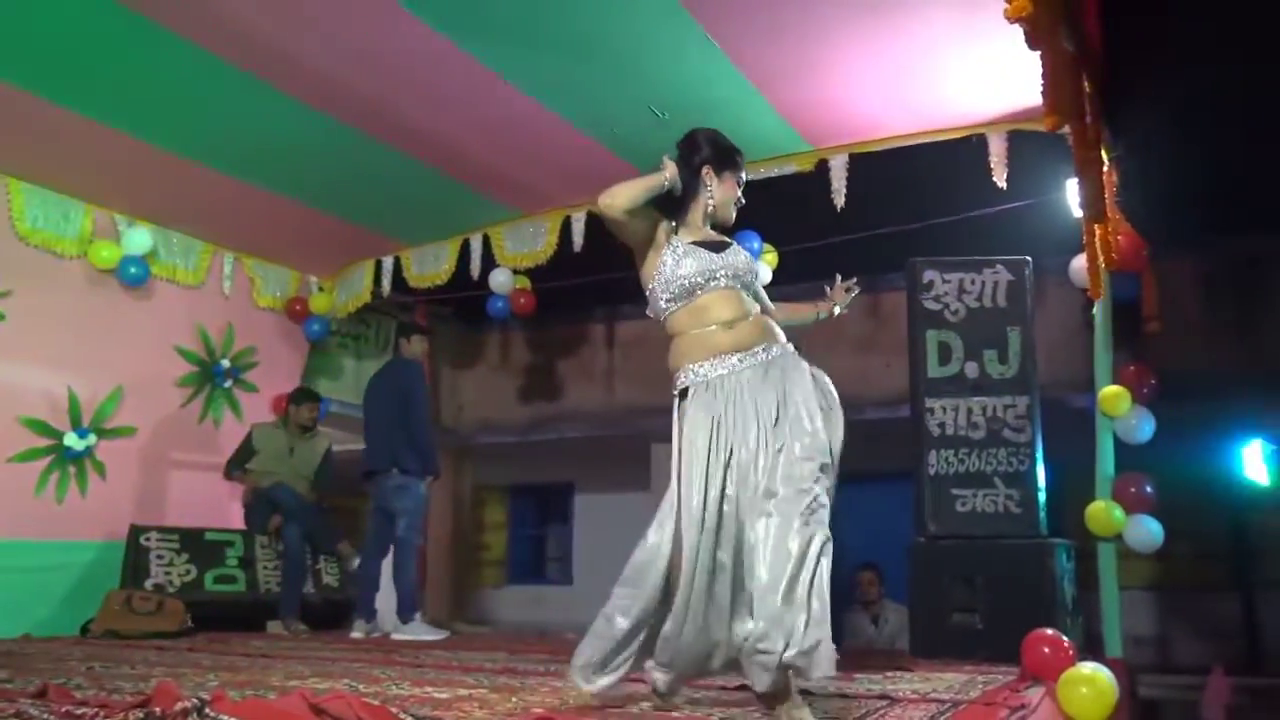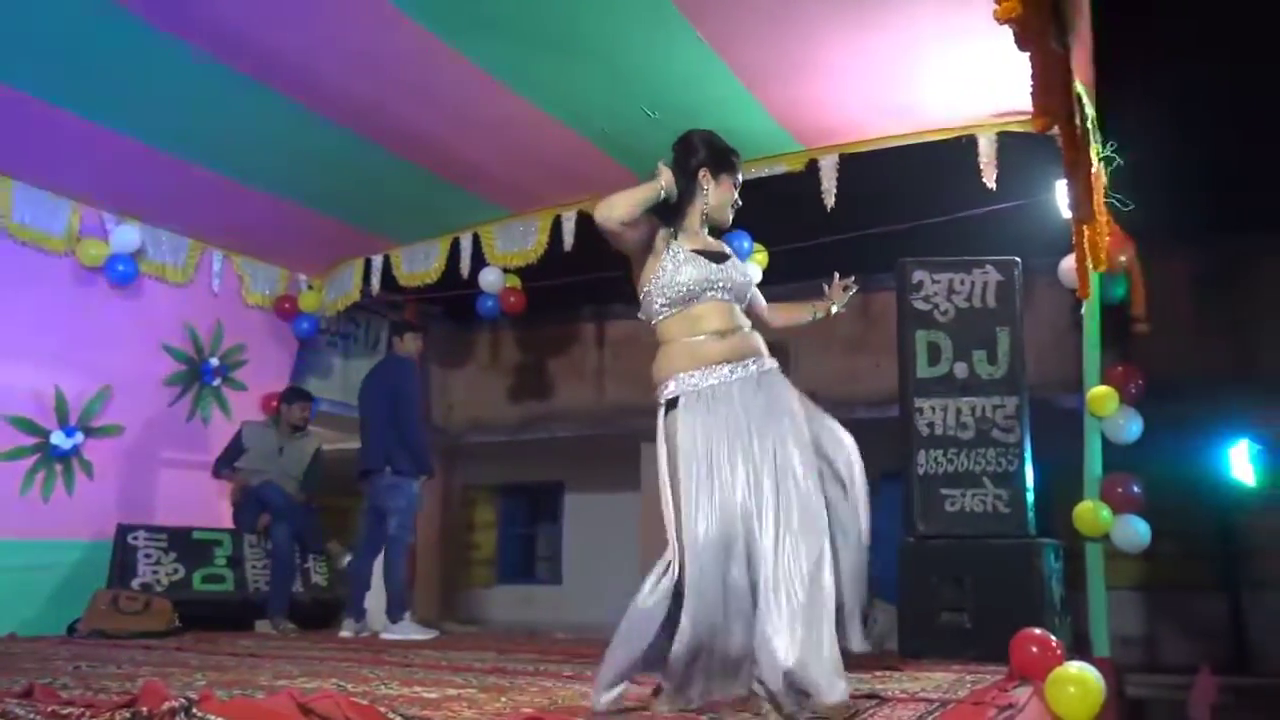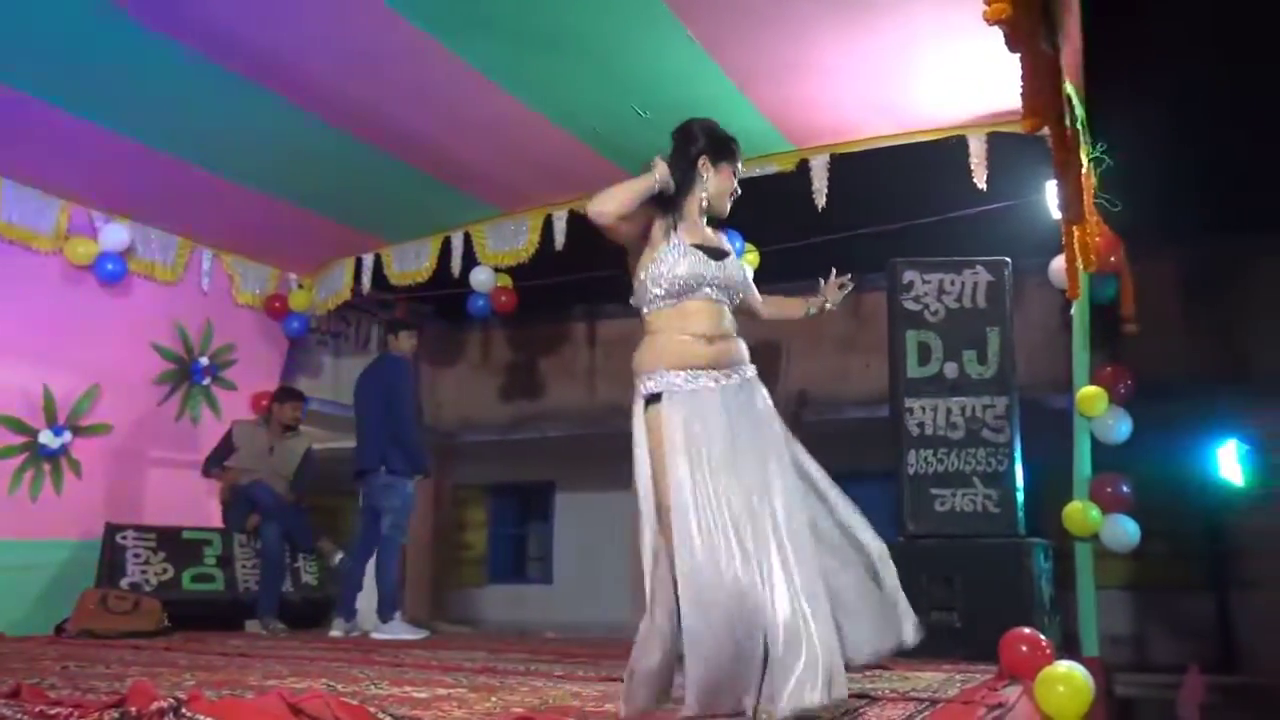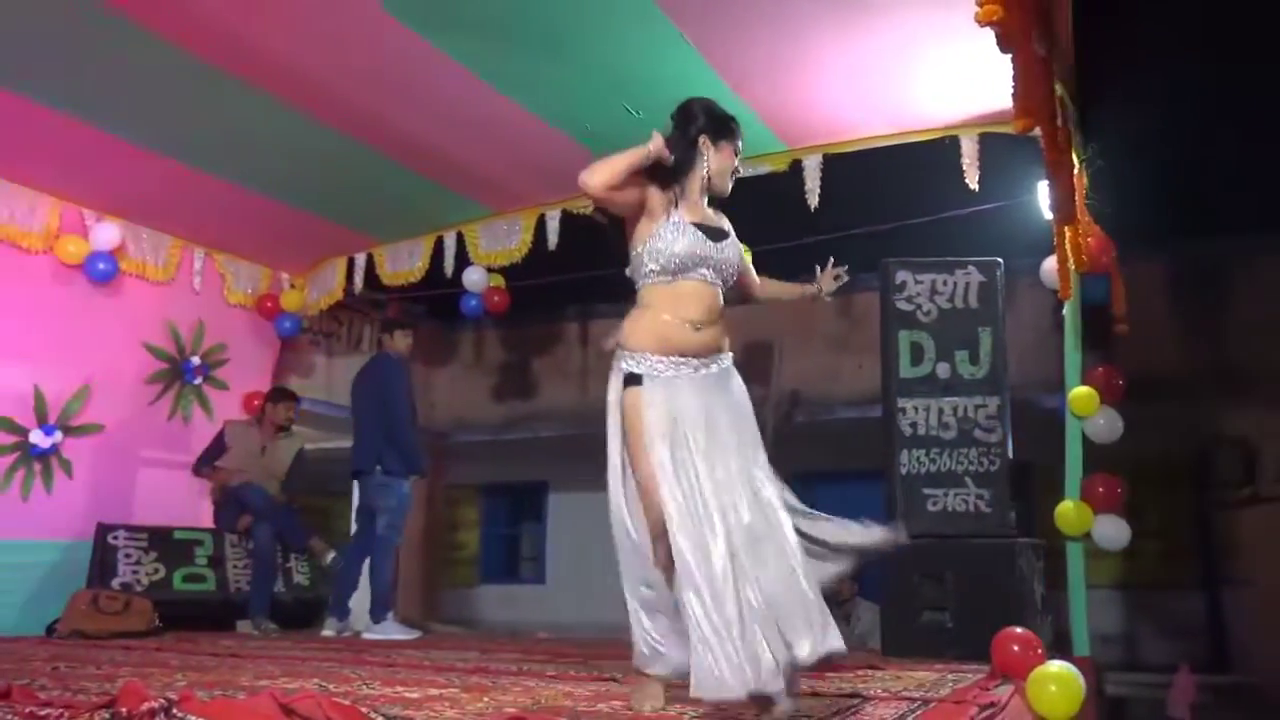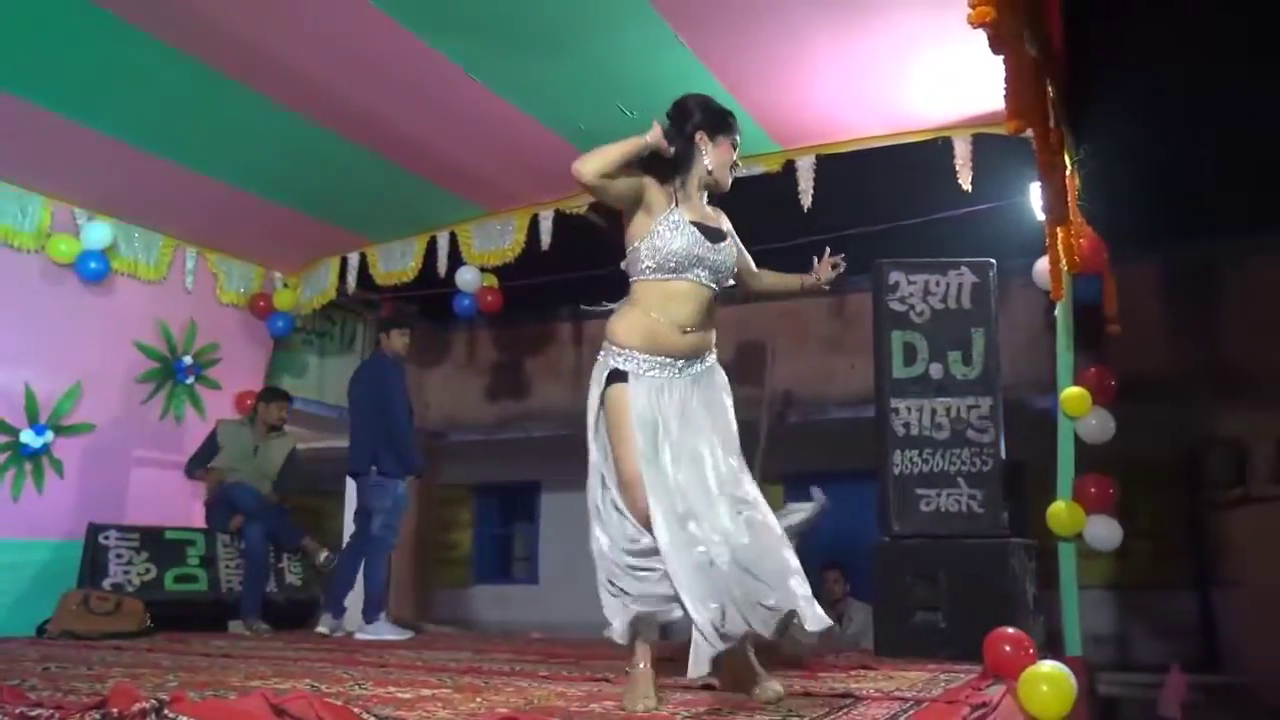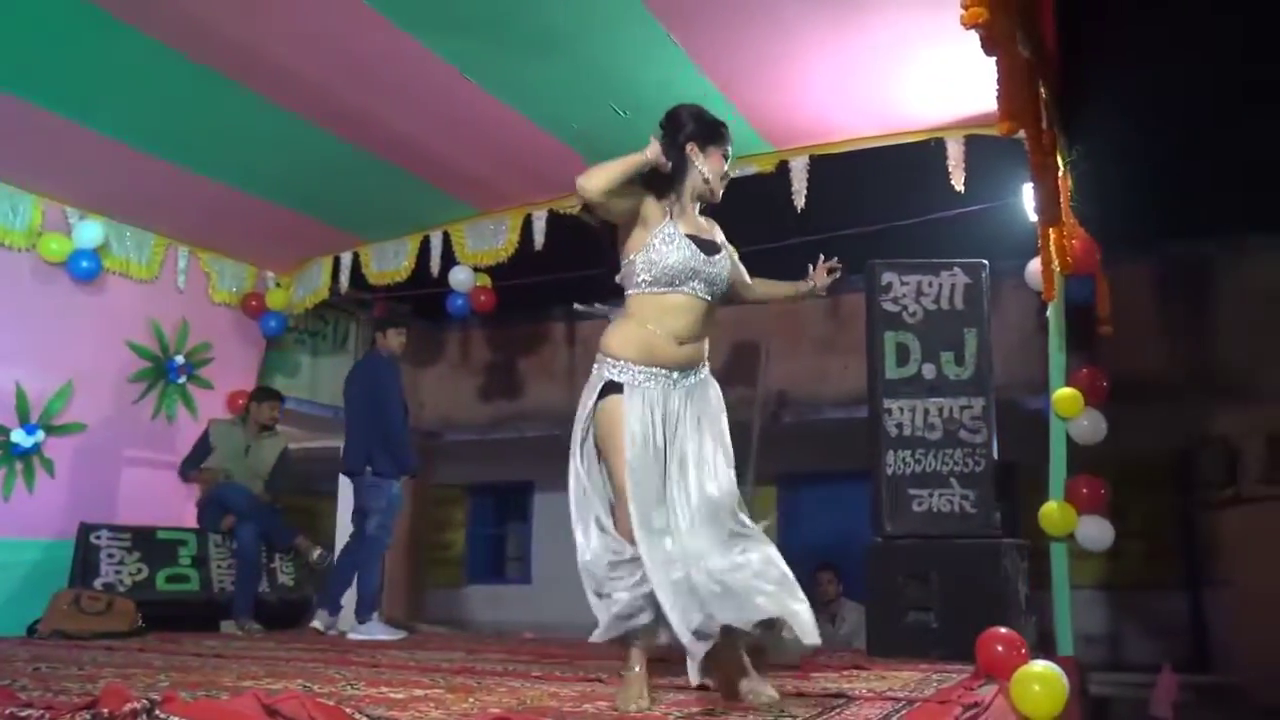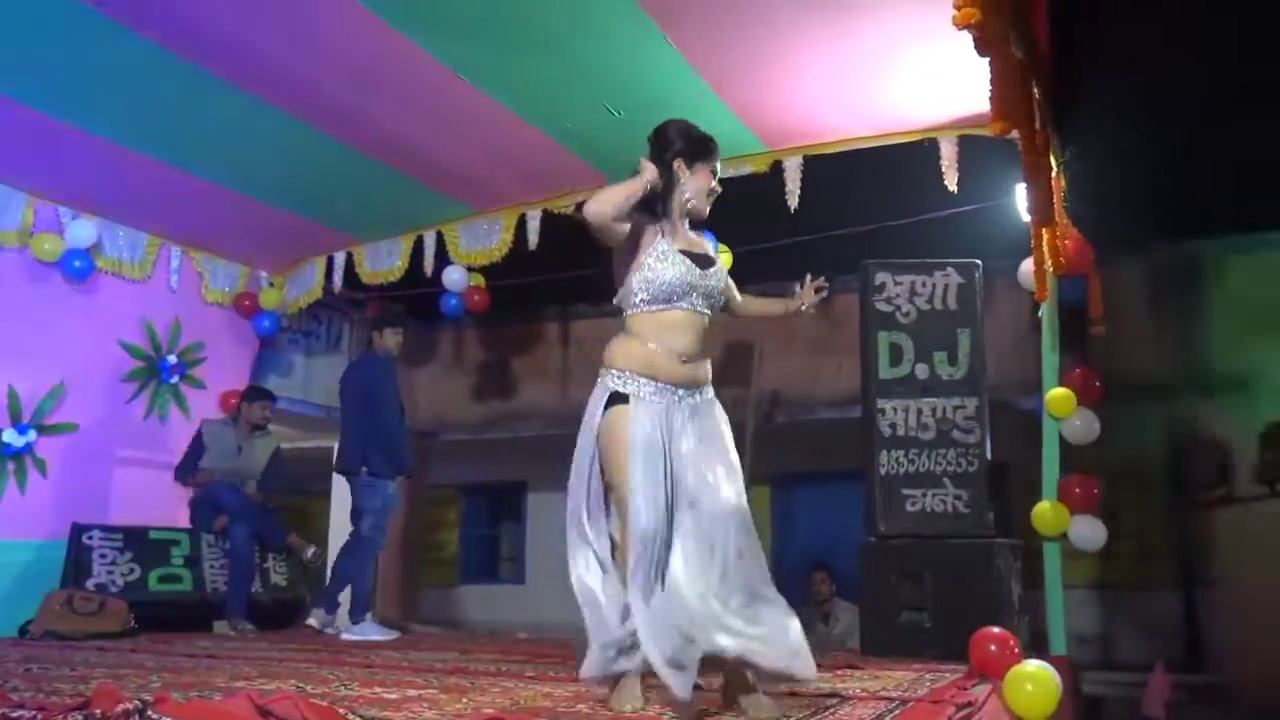
dt=0.1s
person 1, frame 1
left shoulder: (729, 246)
right shoulder: (657, 235)
right elbow: (610, 204)
left wrist: (826, 307)
right wrist: (668, 179)
left hip: (776, 378)
right hip: (710, 391)
left knee: (788, 515)
right knee: (699, 524)
right ankle: (663, 654)
person 1, frame 2
left shoulder: (723, 253)
right shoulder: (654, 239)
right elbow: (606, 218)
left wrist: (823, 307)
right wrist: (659, 189)
left hip: (761, 389)
right hip: (695, 398)
left knee: (784, 523)
right knee: (706, 536)
right ankle: (673, 670)
person 1, frame 3
left shoulder: (721, 244)
right shoulder: (652, 228)
left elbow: (760, 307)
right elbow: (600, 212)
left wrist: (821, 302)
right wrist: (659, 178)
left hip: (737, 393)
right hip: (672, 395)
left knee: (767, 526)
right knee: (692, 539)
person 1, frame 4
left shoulder: (721, 222)
right shoulder: (653, 202)
left elbow: (758, 288)
right elbow: (593, 184)
left wrist: (819, 289)
right wrist: (657, 150)
left hip: (714, 378)
right hip: (650, 373)
left knee: (740, 506)
right knee: (665, 516)
left ankle: (755, 664)
right ankle: (658, 661)
person 1, frame 5
left shoulder: (717, 220)
right shoulder: (649, 194)
left elbow: (753, 278)
right elbow: (585, 172)
left wrist: (811, 280)
right wrist: (652, 142)
left hip: (696, 376)
right hip: (635, 371)
left knee: (717, 500)
right knee: (646, 510)
left ankle: (733, 641)
right ankle: (640, 651)
person 1, frame 6
left shoulder: (713, 231)
right shoulder: (645, 211)
left elbow: (746, 286)
right elbow: (589, 189)
left wrist: (805, 287)
right wrist: (650, 158)
left hip: (691, 387)
right hip: (628, 381)
left knee: (712, 505)
right knee: (638, 520)
left ankle: (729, 652)
right ankle: (635, 657)
person 1, frame 7
left shoulder: (702, 245)
right shoulder: (639, 232)
left elbow: (736, 303)
right elbow: (596, 213)
left wrist: (794, 305)
right wrist: (647, 179)
left hip: (694, 404)
right hip: (633, 396)
left knee: (721, 517)
right knee: (638, 532)
left ankle: (736, 665)
right ankle: (628, 667)
person 2, frame 1
left shoulder: (378, 378)
right shoulder: (412, 371)
right elbow: (419, 423)
right wrist: (431, 466)
left hip: (378, 470)
right hip: (405, 471)
left knee: (376, 544)
right knee: (407, 543)
left ankle: (364, 619)
right ankle: (408, 620)
person 2, frame 2
left shoulder: (373, 376)
right shoulder: (405, 369)
right elbow: (412, 421)
right wrist: (424, 464)
left hip: (374, 468)
right hip: (400, 469)
left knee: (368, 543)
right knee: (398, 542)
left ankle: (353, 618)
right ankle: (398, 620)
person 2, frame 3
left shoulder: (369, 374)
right shoulder: (399, 368)
right elbow: (407, 421)
right wrist: (420, 464)
left hip: (370, 467)
right hip: (394, 468)
left knee: (364, 542)
right knee: (391, 542)
left ankle: (344, 617)
right ankle: (388, 620)
person 2, frame 4
left shoulder: (366, 373)
right shoulder: (394, 369)
right elbow: (402, 420)
right wrist: (416, 464)
left hip: (367, 466)
right hip: (391, 468)
left knee: (362, 540)
right knee: (385, 542)
left ankle: (336, 617)
right ankle: (381, 620)
person 2, frame 5
left shoulder: (363, 372)
right shoulder: (390, 368)
right elbow: (398, 421)
right wrist: (412, 464)
left hip: (365, 466)
right hip: (387, 468)
left knee: (360, 539)
right knee: (381, 542)
left ankle: (331, 613)
right ankle: (373, 620)
person 2, frame 6
left shoulder: (359, 370)
right shoulder: (384, 368)
right elbow: (393, 421)
right wrist: (407, 464)
left hip: (361, 464)
right hip: (382, 467)
left knee: (360, 538)
right knee: (375, 541)
left ankle: (327, 610)
right ankle: (366, 620)
person 2, frame 7
left shoulder: (356, 369)
right shoulder: (380, 367)
right elbow: (389, 421)
right wrist: (402, 464)
left hip: (358, 464)
right hip: (377, 467)
left knee: (360, 538)
right knee: (370, 541)
left ankle: (325, 609)
right ankle: (360, 620)
person 3, frame 1
left shoulder: (322, 445)
right shoulder: (261, 433)
left elbow: (320, 491)
right elbow: (231, 468)
left wrist: (285, 513)
right wrist: (249, 480)
left hip: (298, 513)
right hip: (262, 510)
left knee: (294, 531)
right knee: (280, 491)
left ankle: (289, 615)
right ankle: (340, 548)
person 3, frame 2
left shoulder: (311, 445)
right shoulder: (251, 431)
left elbow: (308, 493)
right elbow: (219, 467)
left wrist: (274, 513)
right wrist: (238, 478)
left hip: (285, 514)
right hip: (251, 509)
left knee: (283, 531)
right knee: (269, 489)
left ankle: (277, 615)
right ankle: (329, 547)
person 3, frame 3
left shoulder: (302, 445)
right shoulder: (241, 430)
left elbow: (298, 492)
right elbow: (209, 466)
left wrist: (264, 512)
right wrist: (227, 477)
left hip: (277, 513)
right hip: (240, 509)
left knee: (273, 531)
right knee: (257, 489)
left ankle: (267, 614)
right ankle: (320, 545)
person 3, frame 4
left shoulder: (294, 446)
right shoulder: (233, 430)
right elbow: (200, 465)
left wrist: (254, 514)
right wrist: (216, 476)
left hip: (265, 513)
right hip: (231, 508)
left knee: (265, 531)
right knee: (248, 490)
left ankle: (259, 615)
right ankle: (313, 544)
person 3, frame 5
left shoulder: (286, 445)
right shoulder: (226, 430)
right elbow: (192, 467)
left wrist: (246, 514)
right wrist: (211, 477)
left hip: (259, 513)
right hip: (223, 509)
left knee: (257, 531)
right knee: (238, 491)
left ankle: (251, 615)
right ankle: (305, 544)
person 3, frame 6
left shoulder: (278, 445)
right shoulder: (218, 430)
left elbow: (274, 493)
right elbow: (185, 470)
left wrist: (238, 514)
right wrist: (209, 477)
left hip: (250, 514)
right hip: (216, 508)
left knee: (249, 531)
right knee: (229, 491)
left ankle: (243, 615)
right ankle: (299, 542)
person 3, frame 7
left shoulder: (270, 445)
right shoulder: (210, 430)
right elbow: (182, 473)
left wrist: (231, 514)
right wrist: (209, 477)
left hip: (245, 514)
right hip: (208, 508)
left knee: (241, 531)
right knee: (221, 491)
left ankle: (236, 615)
right ankle: (291, 541)
